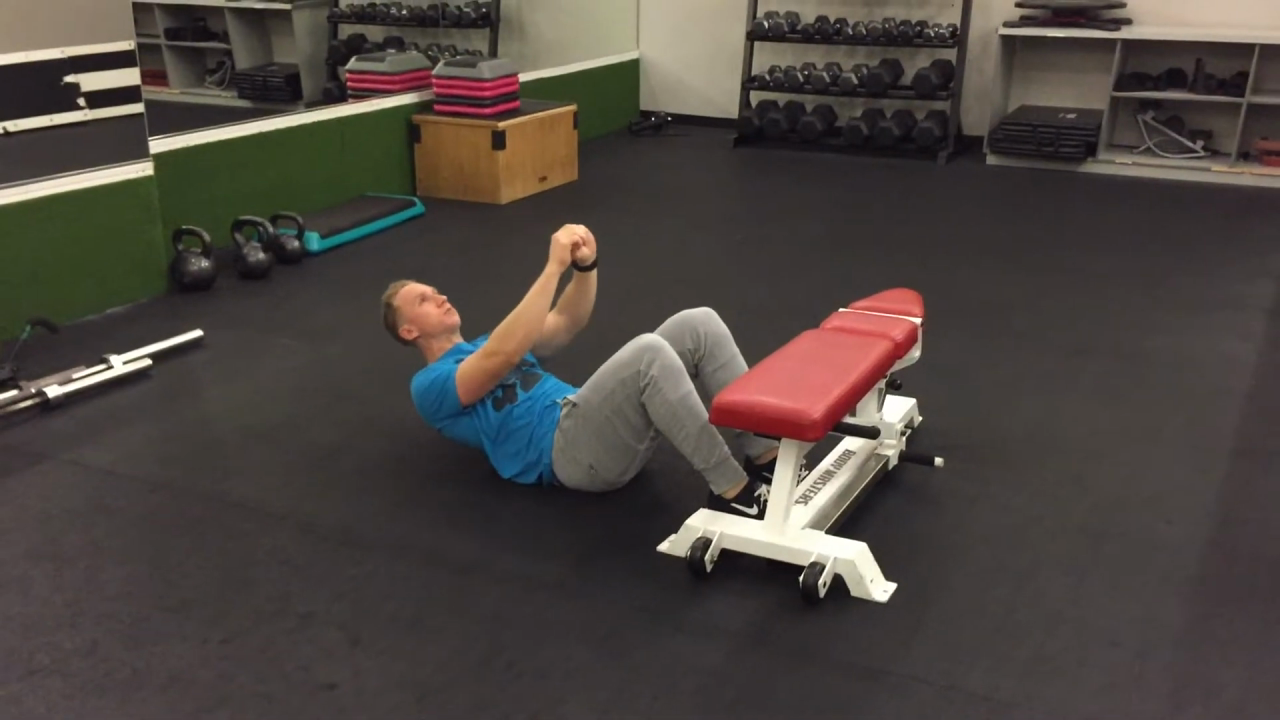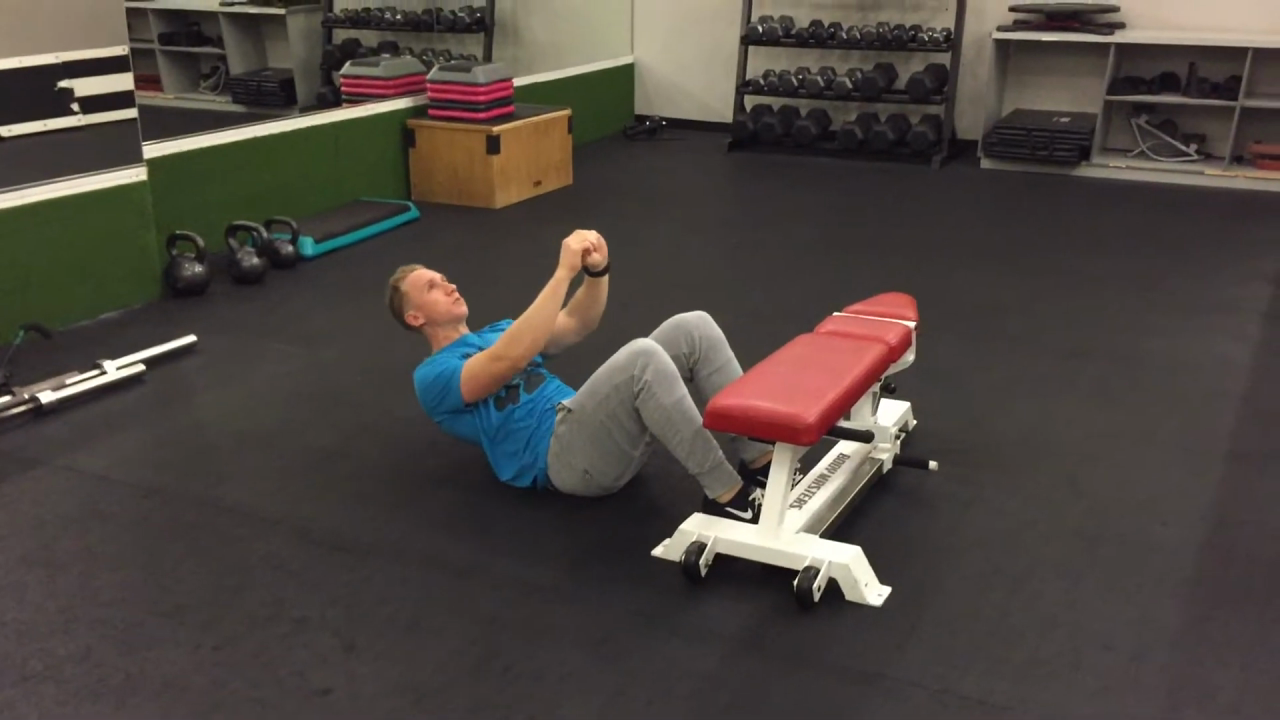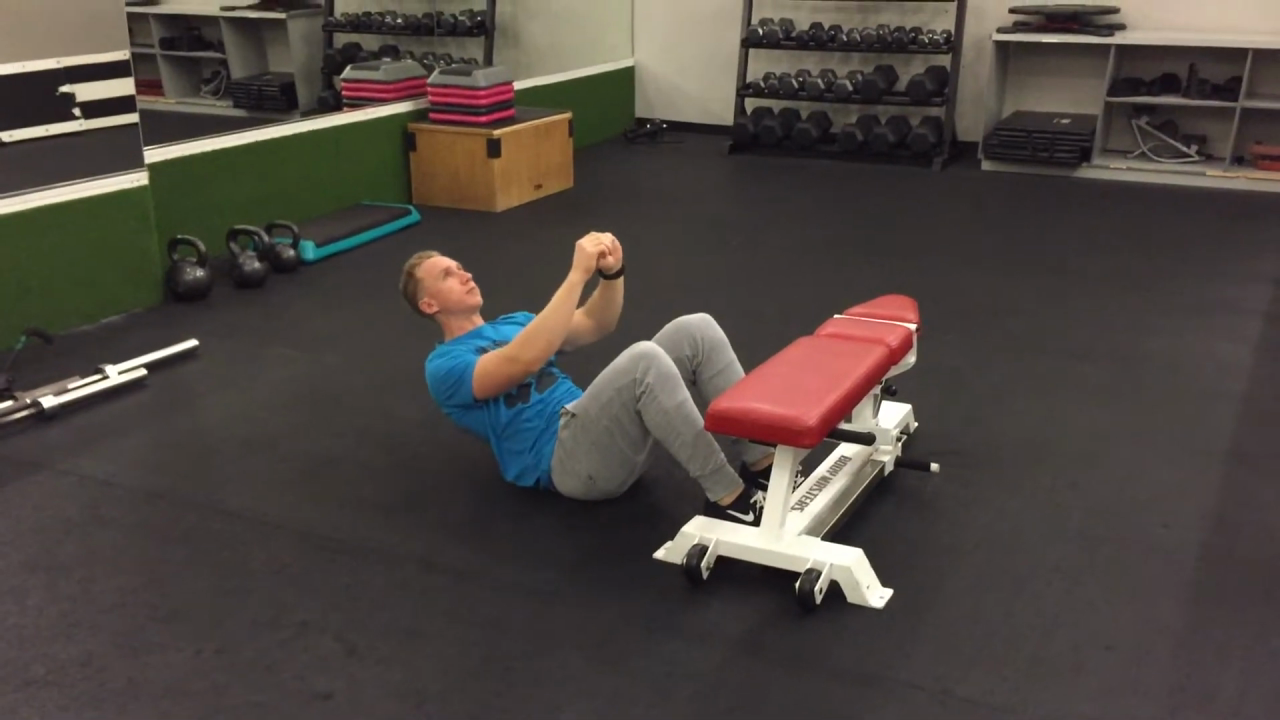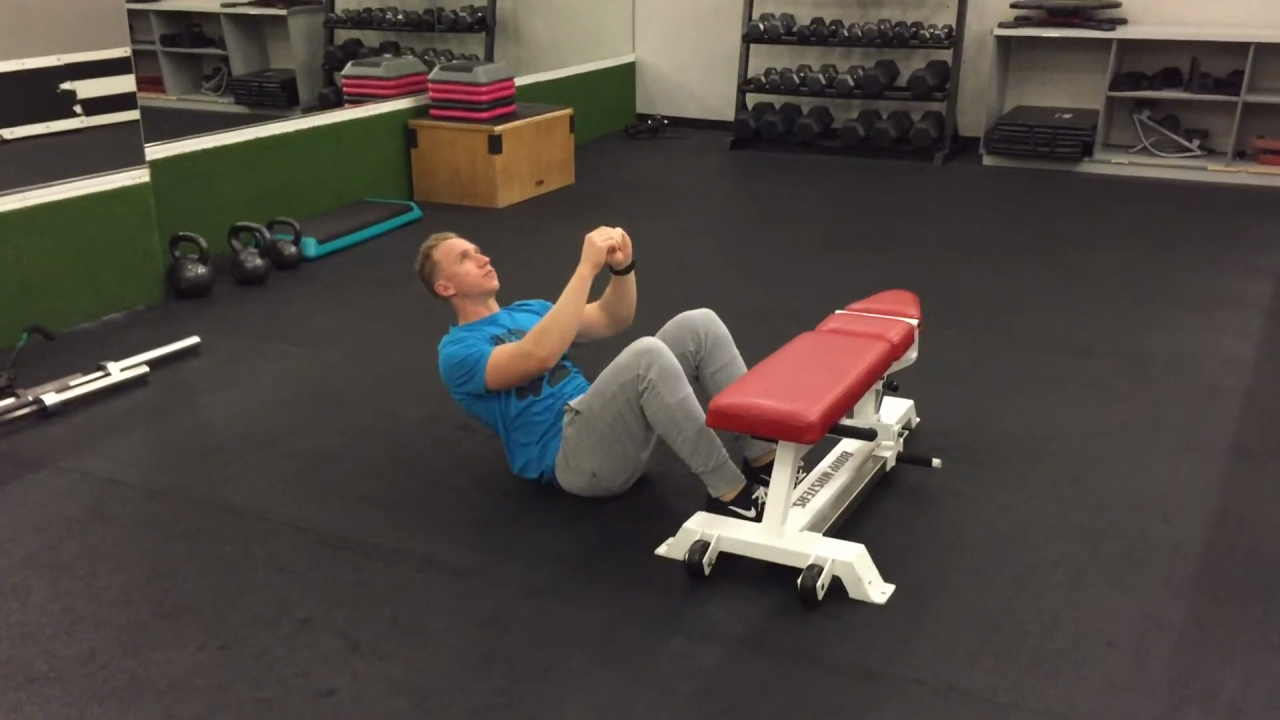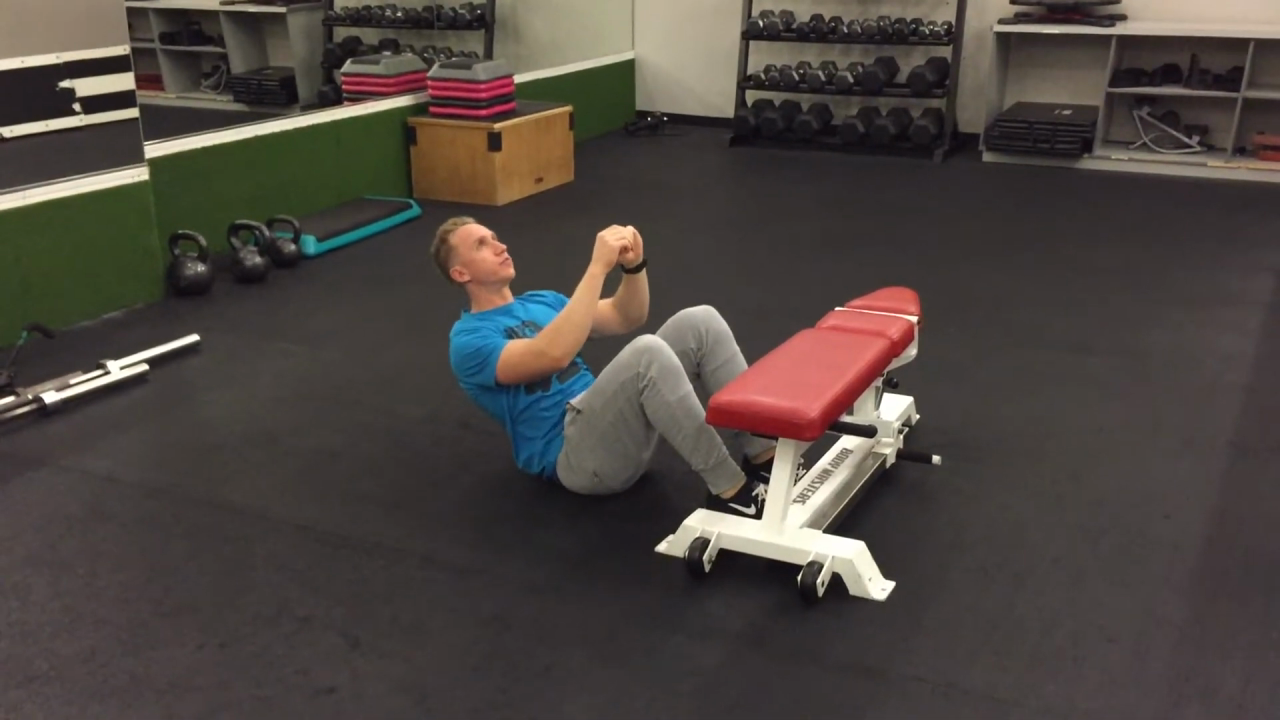
dt=0.3s
person 1, frame 1
left shoulder: (485, 349)
right shoulder: (431, 387)
left elbow: (567, 324)
right elbow: (505, 354)
left wrist: (585, 264)
right wrist: (553, 267)
left hip: (596, 424)
right hip: (570, 451)
left knee: (698, 324)
right knee: (649, 352)
left ankle: (764, 458)
right ankle: (732, 492)
person 1, frame 2
left shoulder: (494, 333)
right shoulder: (434, 377)
left elbow: (578, 325)
right elbow: (512, 358)
left wrist: (596, 270)
right wrist: (564, 272)
left hip: (594, 429)
right hip: (563, 456)
left knee: (693, 328)
right knee: (643, 357)
left ankle: (759, 461)
right ankle: (727, 495)
person 1, frame 3
left shoulder: (511, 324)
right shoulder: (445, 368)
left elbow: (596, 325)
right elbow: (526, 360)
left wrist: (611, 271)
right wrist: (578, 274)
left hip: (602, 428)
right hip: (570, 459)
left knee: (696, 330)
right knee: (644, 359)
left ankle: (762, 464)
right ankle: (728, 498)
person 1, frame 4
left shoulder: (528, 311)
right shoulder: (458, 352)
left elbow: (614, 319)
right elbow: (539, 356)
left wrist: (621, 266)
right wrist: (586, 268)
left hip: (604, 423)
right hip: (572, 456)
left knee: (698, 326)
right knee: (647, 354)
left ankle: (763, 462)
right ankle: (730, 494)
person 1, frame 5
left shoulder: (539, 302)
right shoulder: (470, 340)
left elbow: (628, 317)
right elbow: (553, 354)
left wrist: (633, 264)
right wrist: (598, 267)
left hip: (613, 419)
right hip: (576, 454)
left knee: (700, 322)
right knee: (648, 352)
left ankle: (763, 459)
right ankle: (731, 491)
